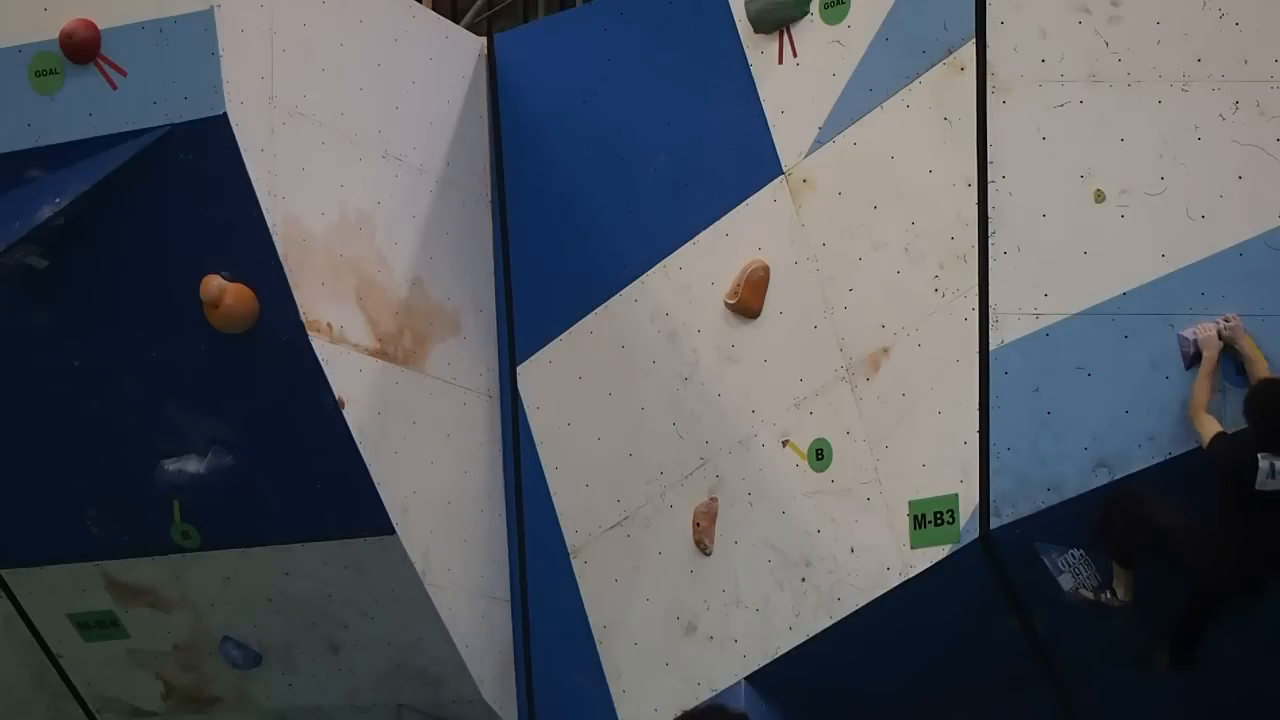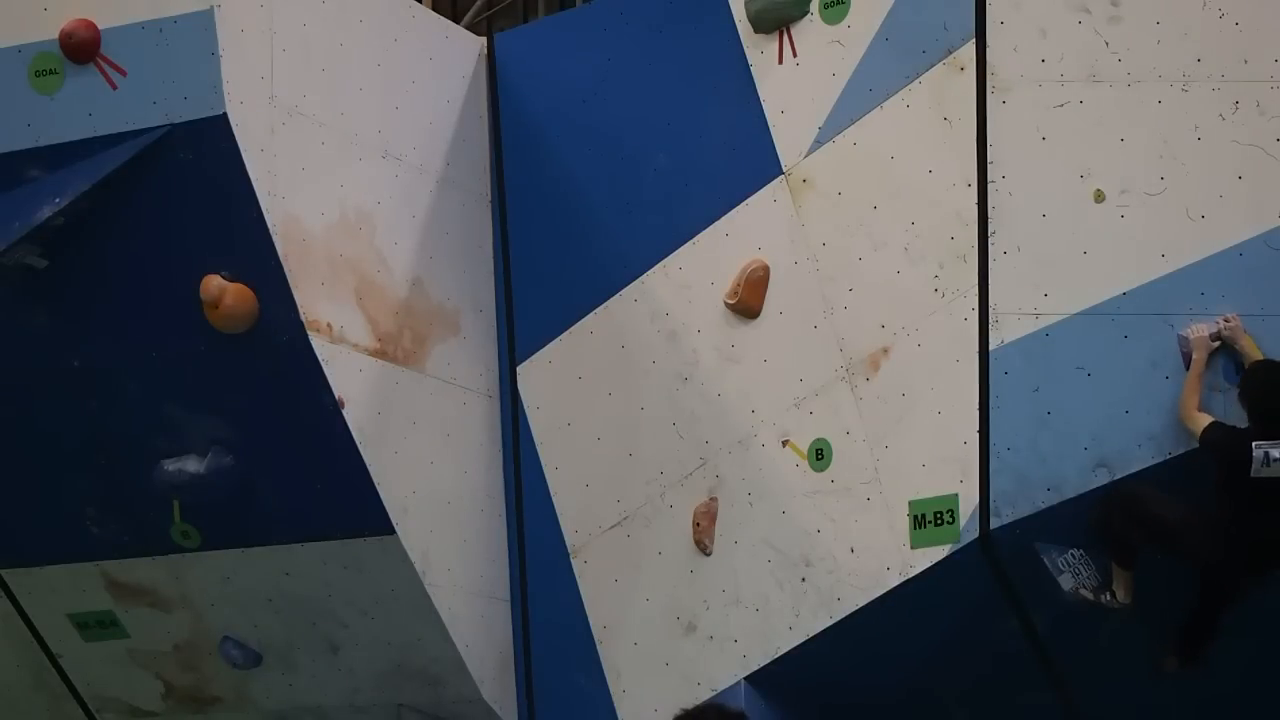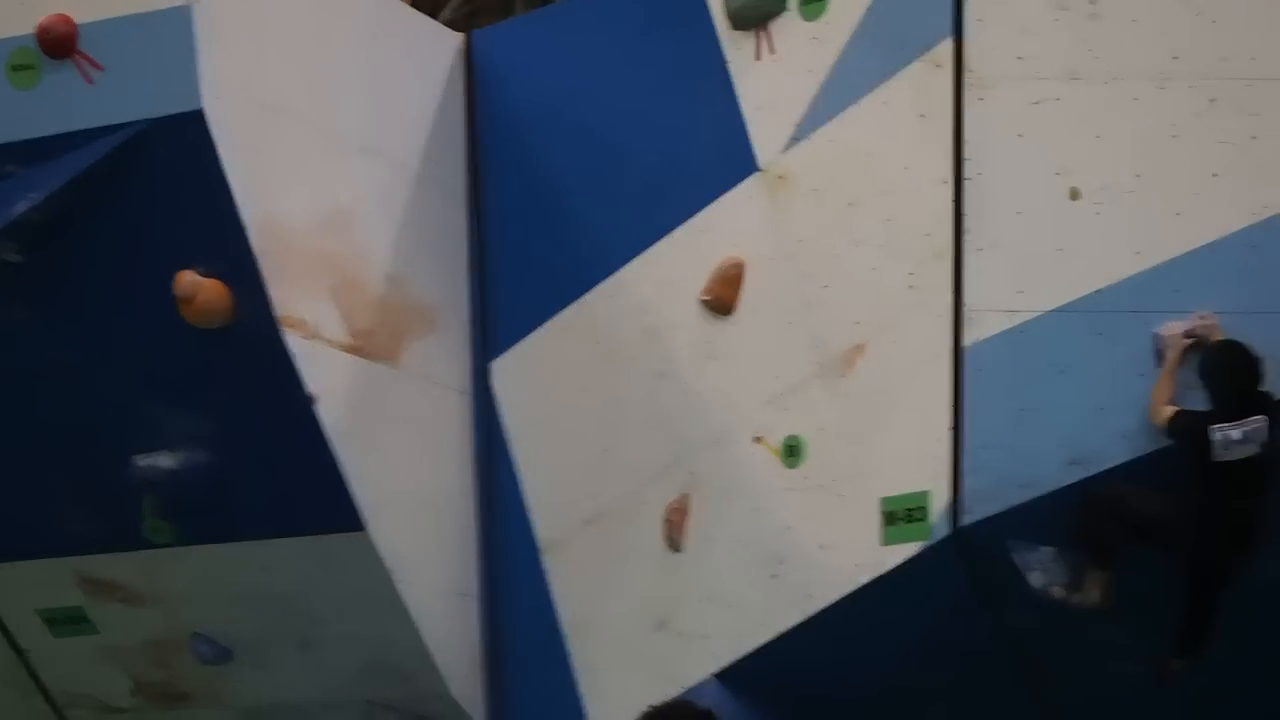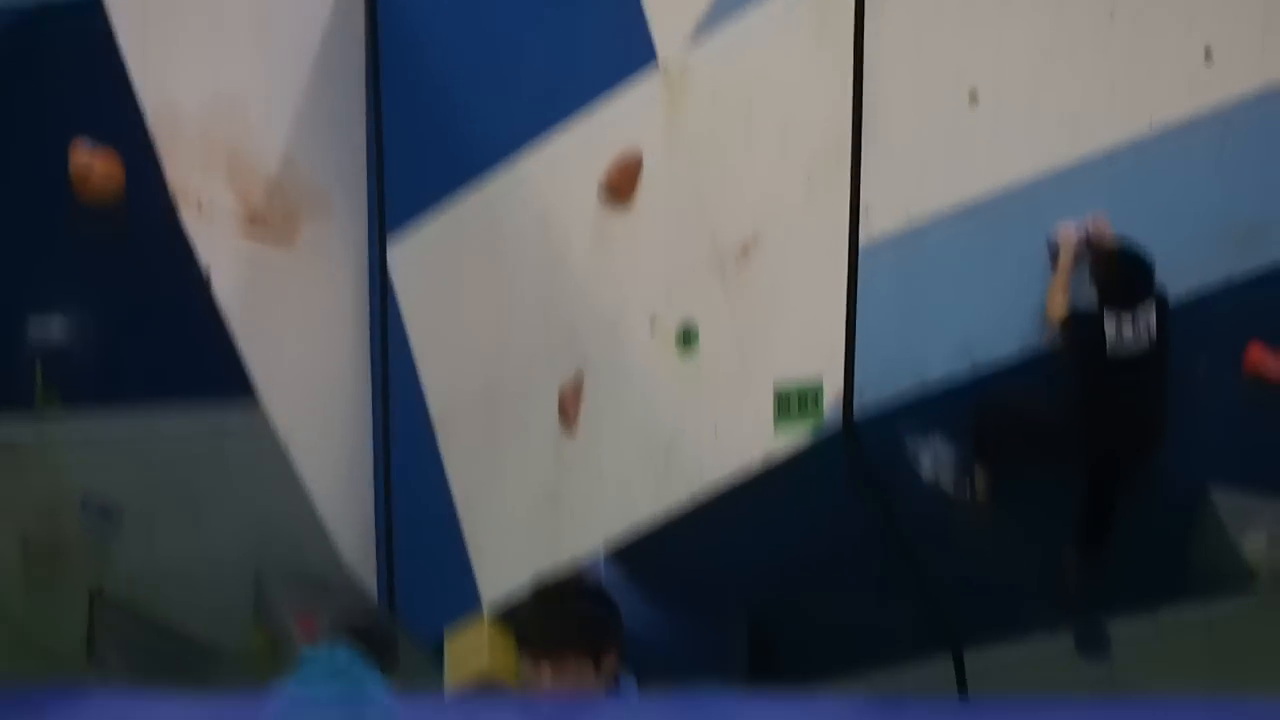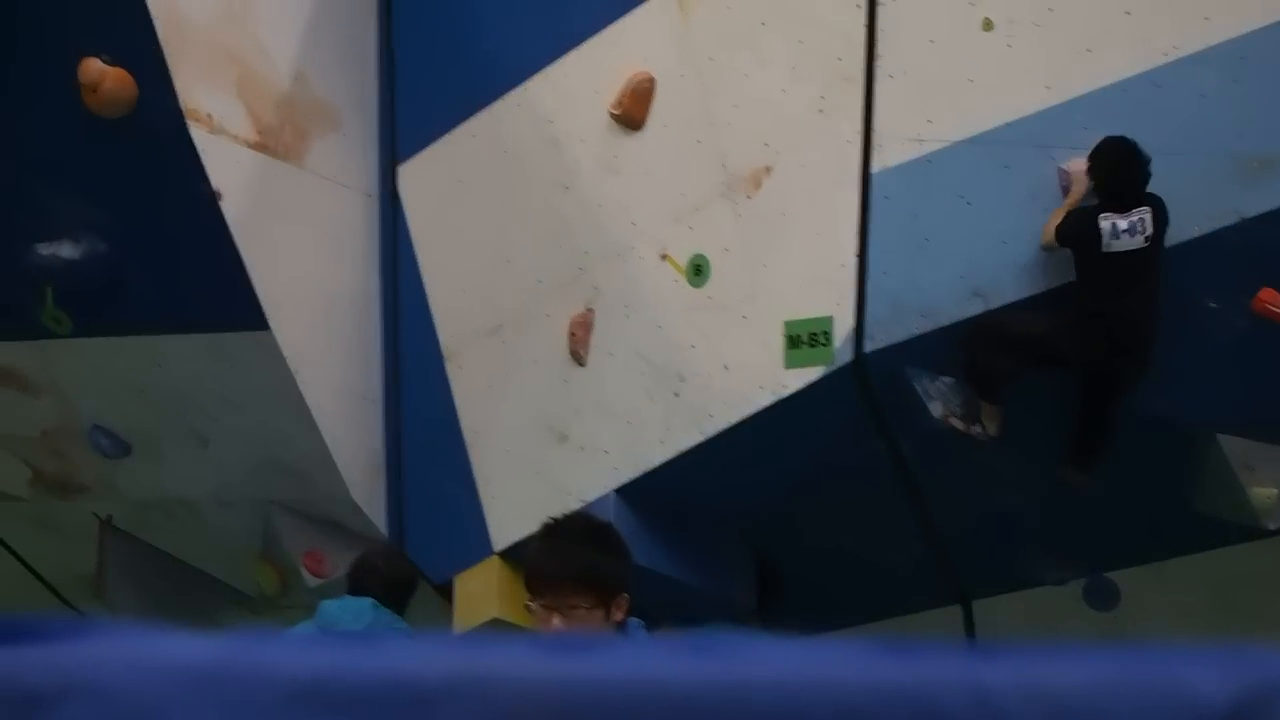
dt=0.3s
person 1, frame 1
left shoulder: (1236, 455)
left elbow: (1197, 411)
left wrist: (1210, 353)
right wrist: (1242, 342)
left hip: (1216, 561)
left knee: (1127, 504)
right knee: (1205, 601)
left ankle: (1121, 591)
right ankle: (1177, 656)
person 1, frame 2
left shoulder: (1232, 443)
left elbow: (1188, 412)
left wrist: (1200, 356)
right wrist: (1243, 342)
left hip: (1217, 542)
left knee: (1122, 504)
right knee: (1213, 598)
left ankle: (1121, 593)
right ankle: (1182, 658)
person 1, frame 3
left shoulder: (1198, 428)
right shoulder: (1267, 412)
left elbow: (1158, 411)
right elbow: (1245, 376)
left wrist: (1173, 356)
right wrist: (1218, 342)
left hip: (1194, 526)
right hip: (1240, 536)
left knee: (1102, 506)
right knee: (1205, 590)
left ankle: (1095, 592)
right ankle: (1182, 657)
person 1, frame 4
left shoulder: (1089, 330)
right shoulder: (1156, 314)
left elbow: (1056, 314)
right elbow: (1138, 269)
left wrist: (1066, 257)
right wrist: (1110, 246)
left hip: (1090, 434)
right hip: (1139, 439)
left knee: (995, 419)
right knee: (1104, 490)
left ankle: (982, 487)
right ankle: (1083, 554)
person 1, frame 5
left shoulder: (1087, 223)
right shoulder: (1156, 210)
left elbow: (1048, 237)
left wrist: (1075, 193)
right wrist: (1122, 167)
left hip: (1085, 336)
right hip: (1135, 345)
left knee: (987, 334)
right knee: (1099, 403)
left ankle: (988, 423)
right ankle: (1080, 468)
